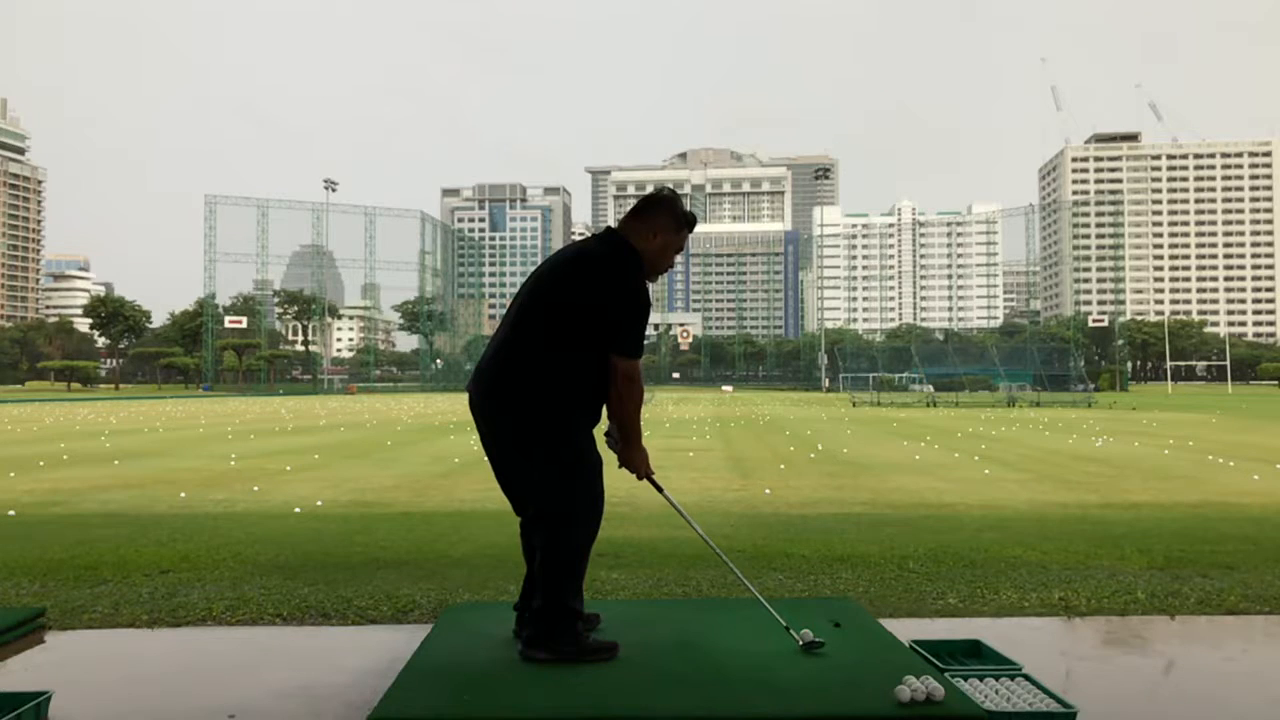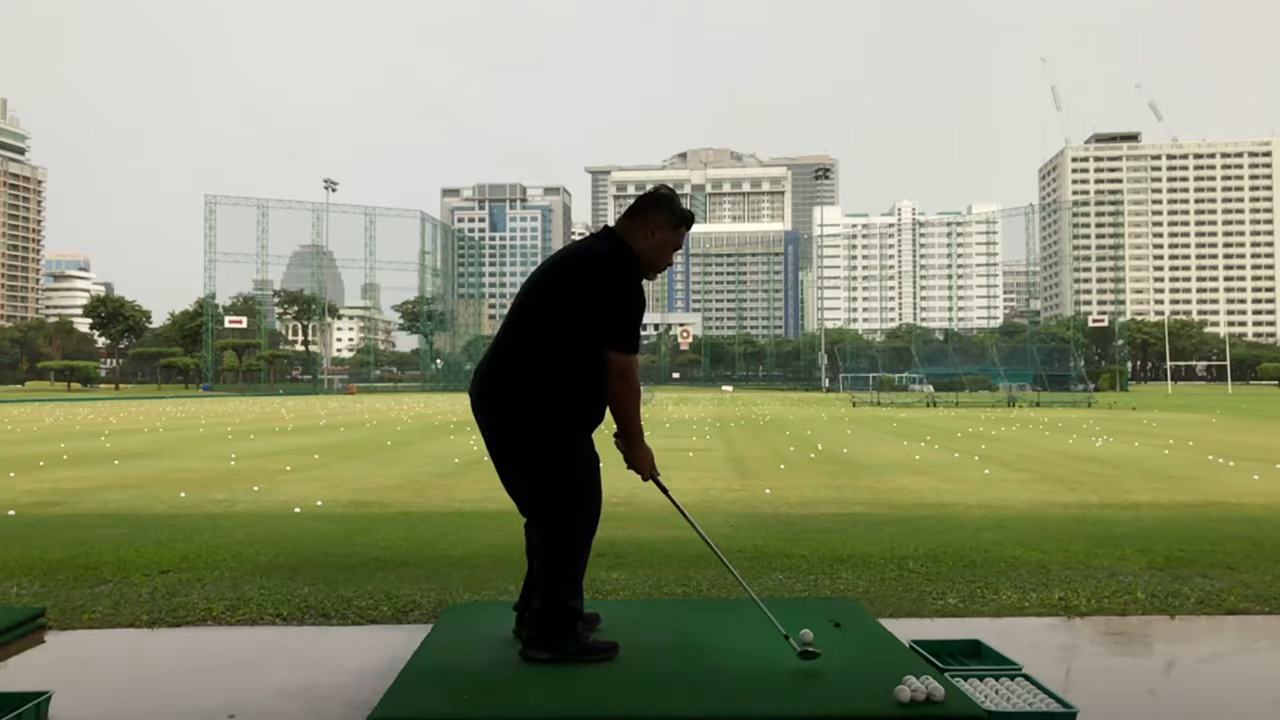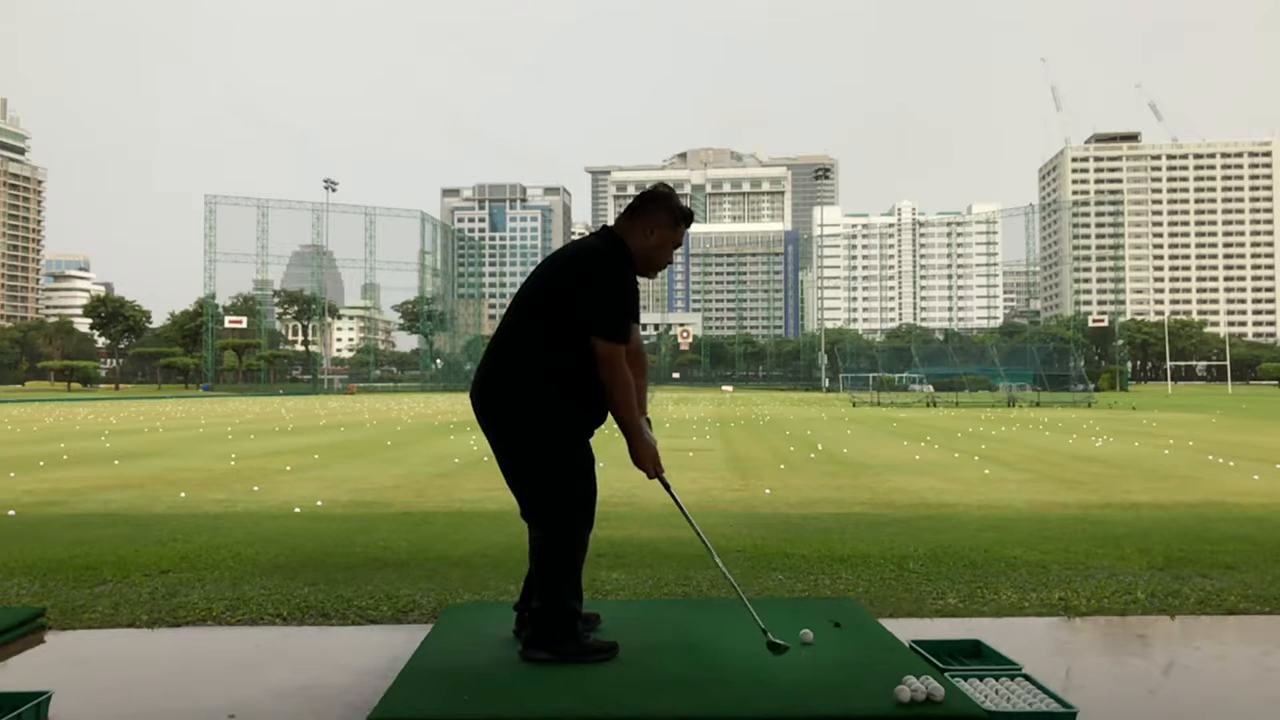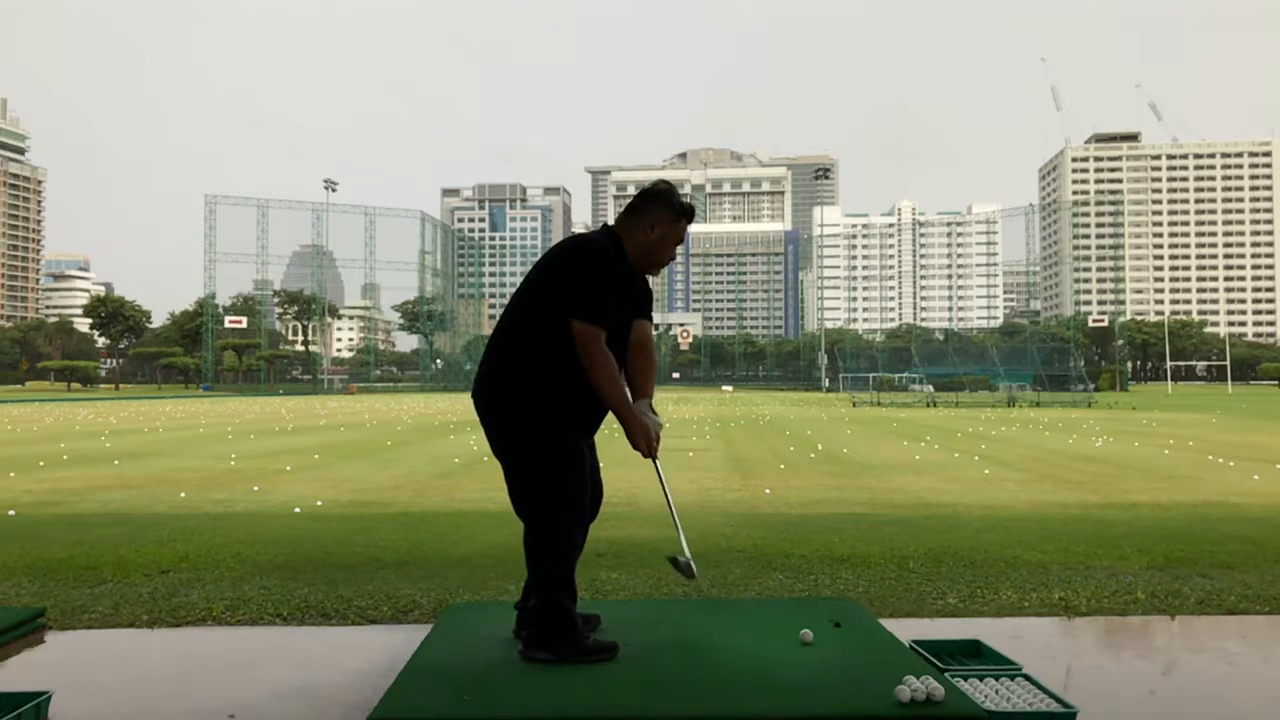
dt=1s
person 1, frame 1
left shoulder: (586, 256)
right shoulder: (623, 279)
right elbow: (625, 376)
left wrist: (616, 430)
right wrist: (632, 443)
left hip: (499, 396)
right hip: (535, 407)
left knee: (546, 510)
right knee: (574, 510)
left ankle: (538, 612)
right ankle: (551, 631)
person 1, frame 2
left shoulder: (592, 257)
right shoulder: (618, 276)
left elbow: (608, 361)
right elbow: (621, 373)
left wrist: (625, 431)
right wrist: (635, 443)
left hip: (507, 397)
right hip: (532, 405)
left knee: (552, 509)
right knee: (572, 510)
left ankle: (540, 613)
right ankle: (552, 632)
person 1, frame 3
left shoulder: (608, 264)
right shoulder: (605, 269)
left elbow: (632, 351)
right elbow: (611, 365)
left wrist: (641, 422)
right wrist: (636, 438)
left hip: (531, 400)
right hip: (525, 402)
left knee: (565, 505)
right knee: (565, 510)
left ankle: (540, 611)
right ankle: (552, 633)
person 1, frame 4
left shoulder: (632, 279)
right shoulder: (591, 258)
left elbow: (639, 343)
right elbow: (591, 347)
left wrist: (644, 406)
right wrist: (629, 418)
left hip: (558, 404)
right hip: (520, 400)
left knee: (580, 500)
right knee: (557, 508)
left ankle: (540, 609)
right ankle: (550, 631)
